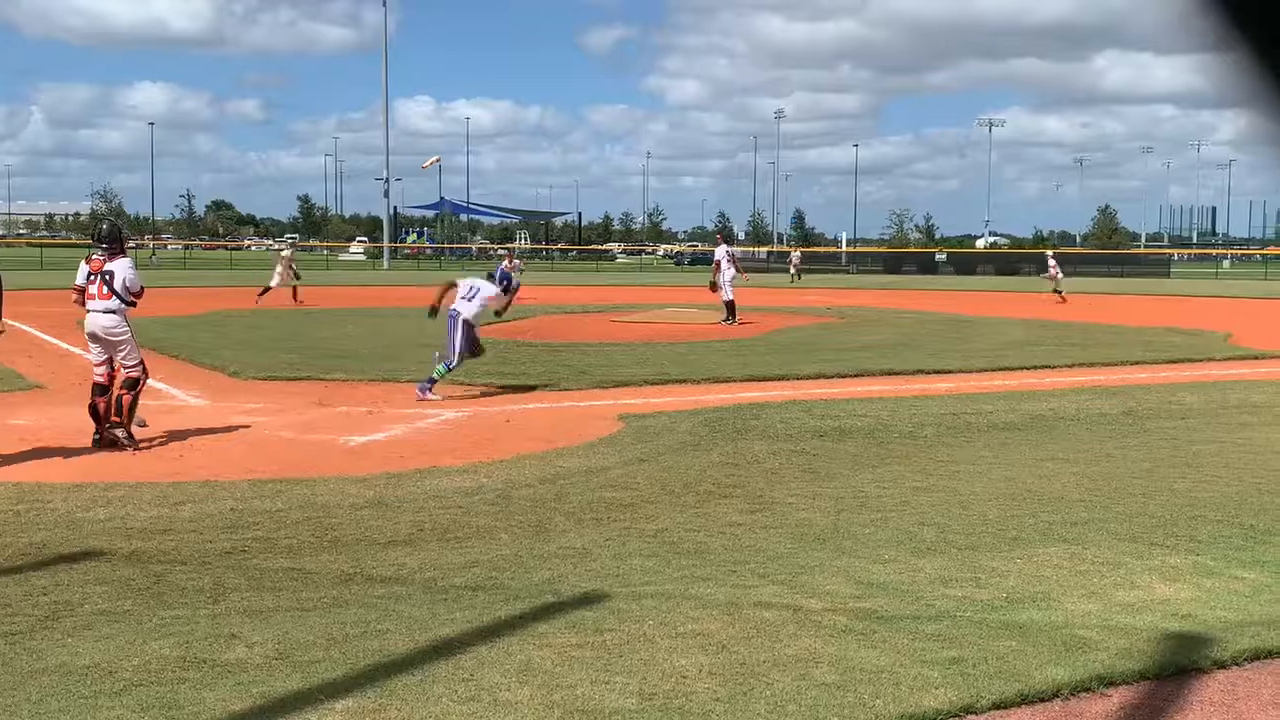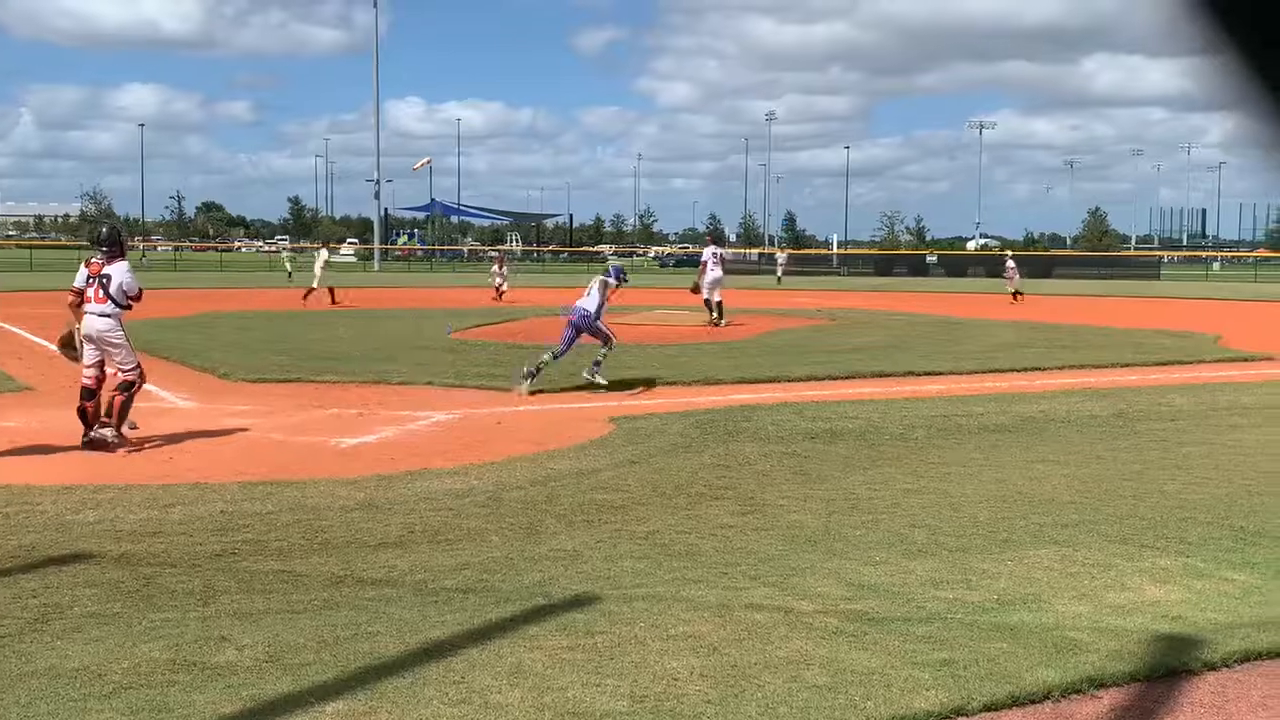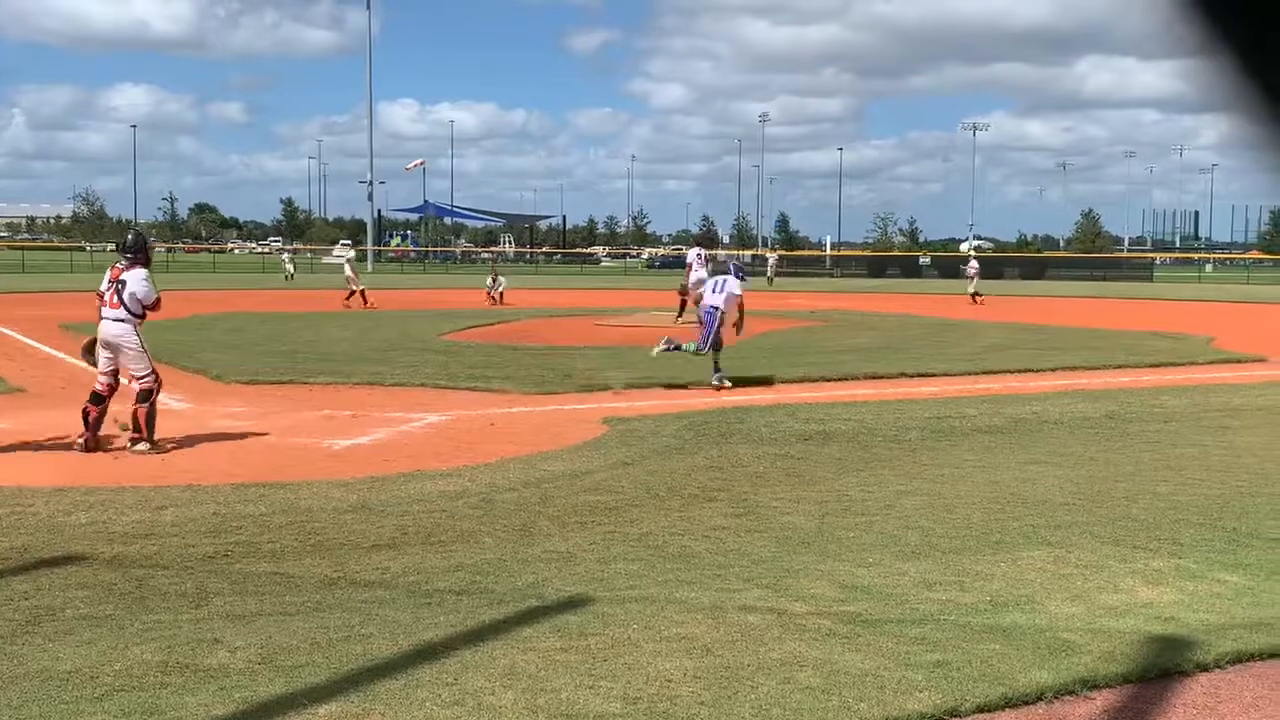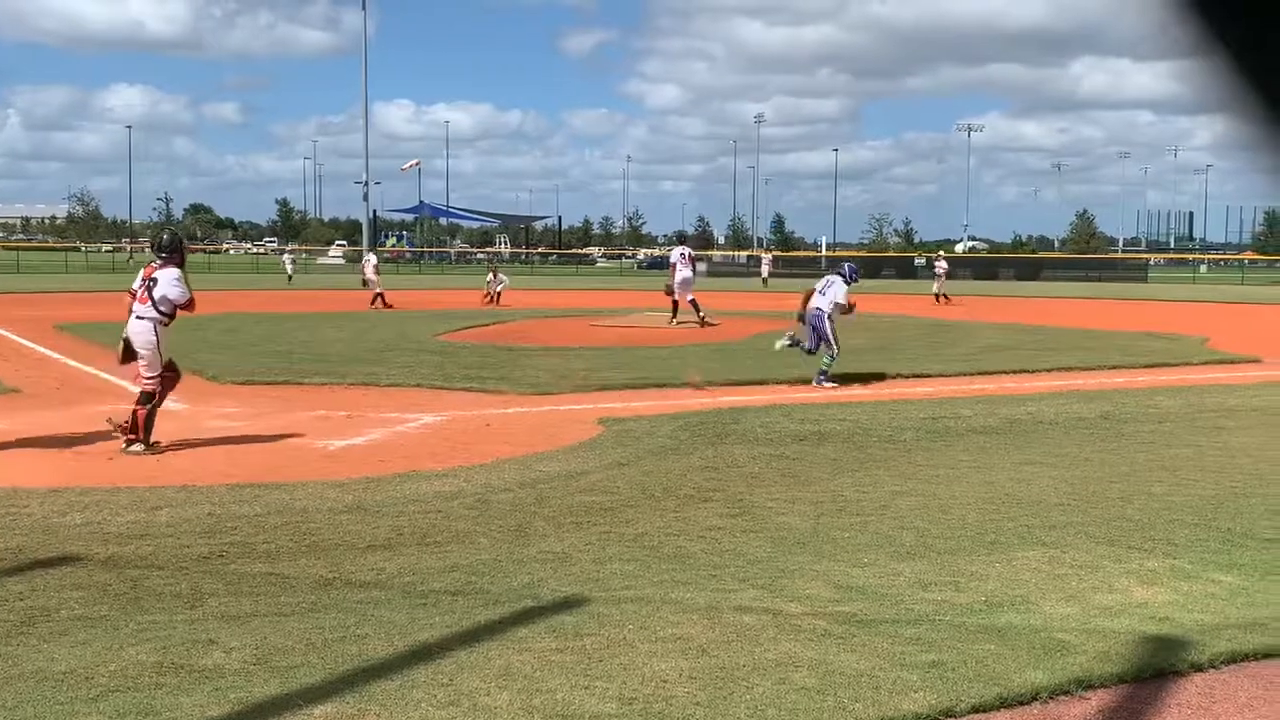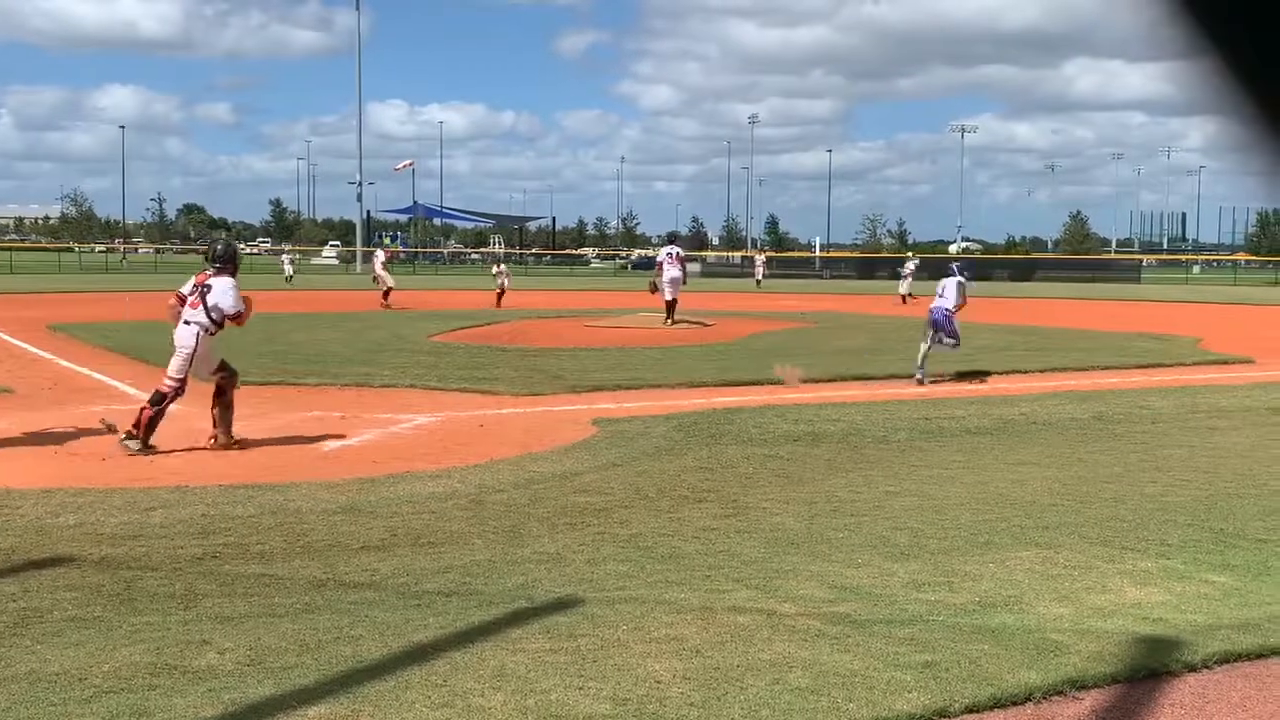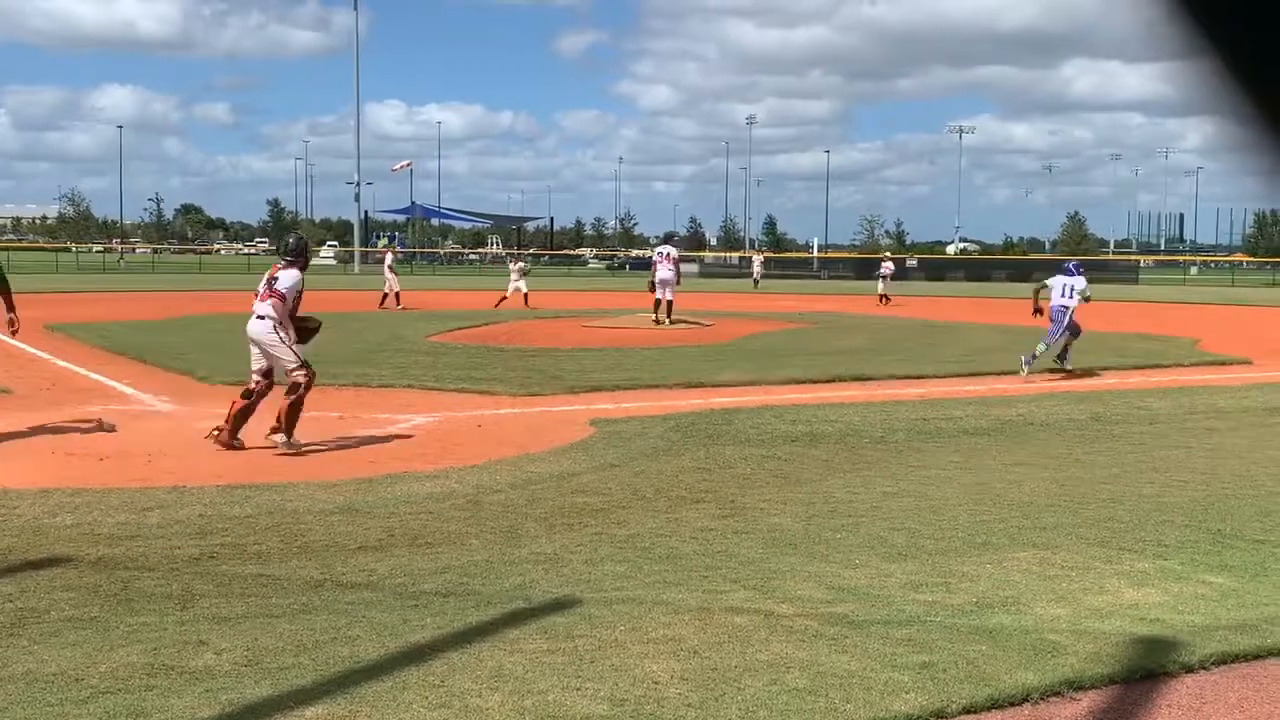
dt=0.3s
person 1, frame 1
left shoulder: (86, 263)
right shoulder: (124, 263)
left elbow: (76, 298)
right elbow: (138, 294)
left hip: (91, 321)
right hip: (115, 321)
left knee: (101, 375)
right knee: (135, 372)
left ankle: (101, 432)
right ankle: (118, 424)
person 1, frame 2
left shoulder: (87, 265)
right shoulder: (122, 267)
left elbow: (72, 300)
right elbow: (137, 297)
left wrist: (80, 323)
left hip: (87, 323)
right hip: (109, 325)
left knee: (90, 378)
right knee: (133, 375)
left ankle: (90, 435)
right ankle: (108, 426)
person 1, frame 3
left shoulder: (113, 270)
right shoulder: (140, 274)
left elbow: (98, 302)
right elbow: (155, 306)
right wrist: (150, 280)
left hip: (105, 328)
right hip: (125, 331)
left knee: (104, 383)
right knee: (148, 382)
left ankle: (88, 437)
right ankle: (140, 439)
person 1, frame 4
left shoulder: (148, 269)
right shoulder: (173, 275)
left elbow: (129, 299)
right elbow: (190, 307)
left wrist: (128, 329)
right wrist: (185, 279)
left hip: (136, 326)
right hip: (150, 330)
left knee: (170, 375)
right knee: (150, 386)
left ankle: (134, 427)
right ankle: (134, 440)
person 1, frame 5
left shoulder: (200, 277)
right shoulder: (227, 283)
left elbow: (174, 303)
right elbow: (239, 320)
left wrist: (178, 329)
right wrist: (248, 308)
left hip: (186, 332)
right hip: (195, 337)
left knee: (227, 377)
right knee: (171, 387)
left ankle: (222, 435)
right ankle: (135, 437)
person 1, frame 6
left shoulder: (275, 271)
right shoulder: (294, 275)
left elbow: (264, 300)
right elbow: (275, 298)
right wrist: (288, 324)
left hip: (255, 325)
right hip: (270, 329)
left knee: (259, 384)
right knee: (303, 375)
left ankle: (226, 434)
right ankle: (281, 431)
